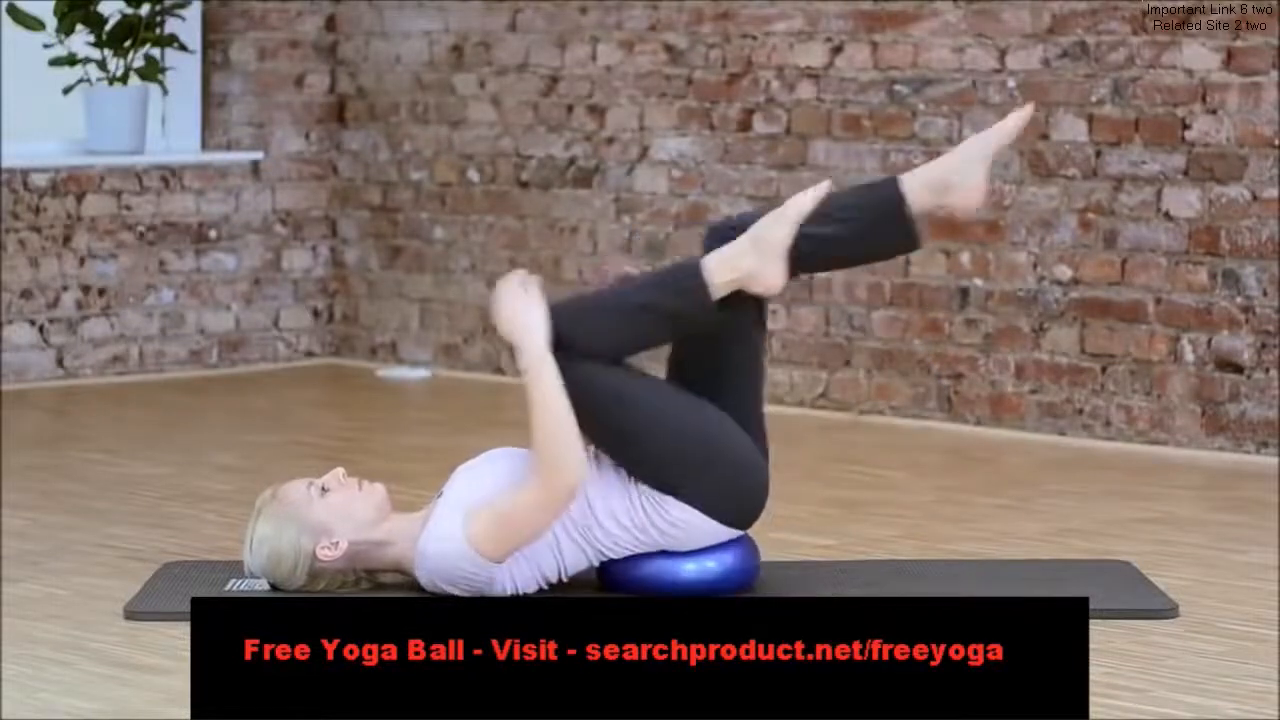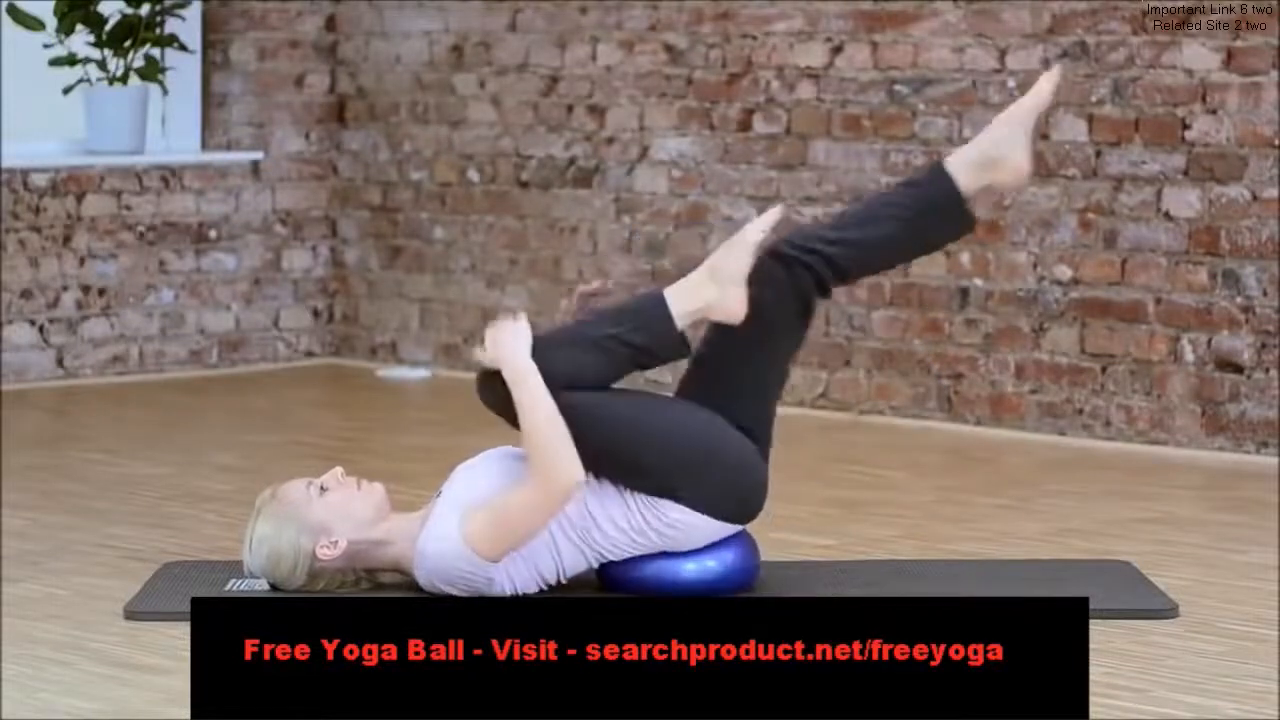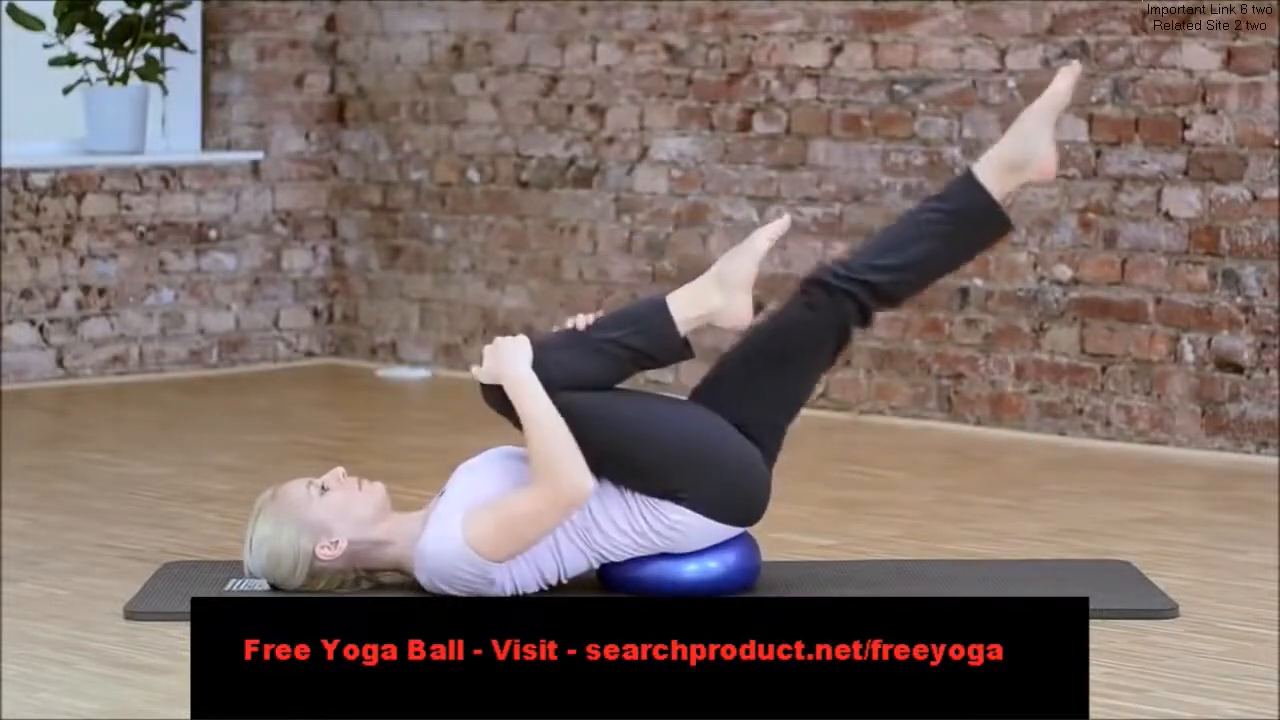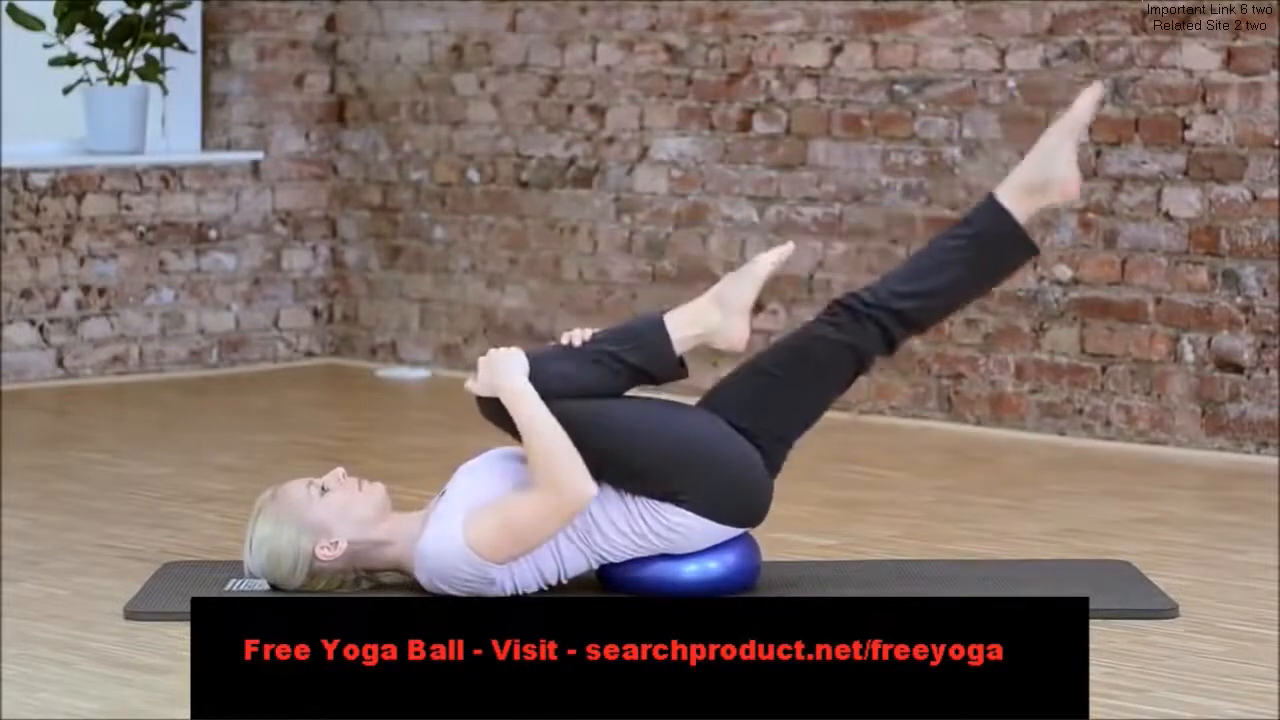
dt=0.2s
person 1, frame 1
left shoulder: (448, 519)
right shoulder: (449, 553)
right elbow: (563, 481)
right wrist: (531, 343)
left hip: (692, 481)
right hip: (710, 493)
left knee: (729, 245)
right knee: (560, 329)
left ankle: (928, 190)
right ankle: (741, 263)
person 1, frame 2
left shoulder: (441, 521)
right shoulder: (449, 554)
right elbow: (563, 481)
right wrist: (519, 361)
left hip: (700, 476)
right hip: (710, 487)
left knee: (795, 261)
right knee: (506, 377)
left ankle: (971, 169)
right ankle: (699, 298)
person 1, frame 3
left shoulder: (444, 521)
right shoulder: (448, 555)
right elbow: (571, 489)
left wrist: (554, 366)
right wrist: (519, 376)
left hip: (706, 472)
right hip: (714, 489)
right knee: (515, 379)
left ankle: (1002, 170)
right ankle: (700, 303)
person 1, frame 4
left shoulder: (446, 523)
right shoulder: (448, 554)
right elbow: (572, 493)
left wrist: (572, 376)
right wrist: (520, 388)
left hip: (709, 468)
right hip: (712, 489)
right knee: (506, 387)
left ankle: (1025, 191)
right ankle: (698, 321)
